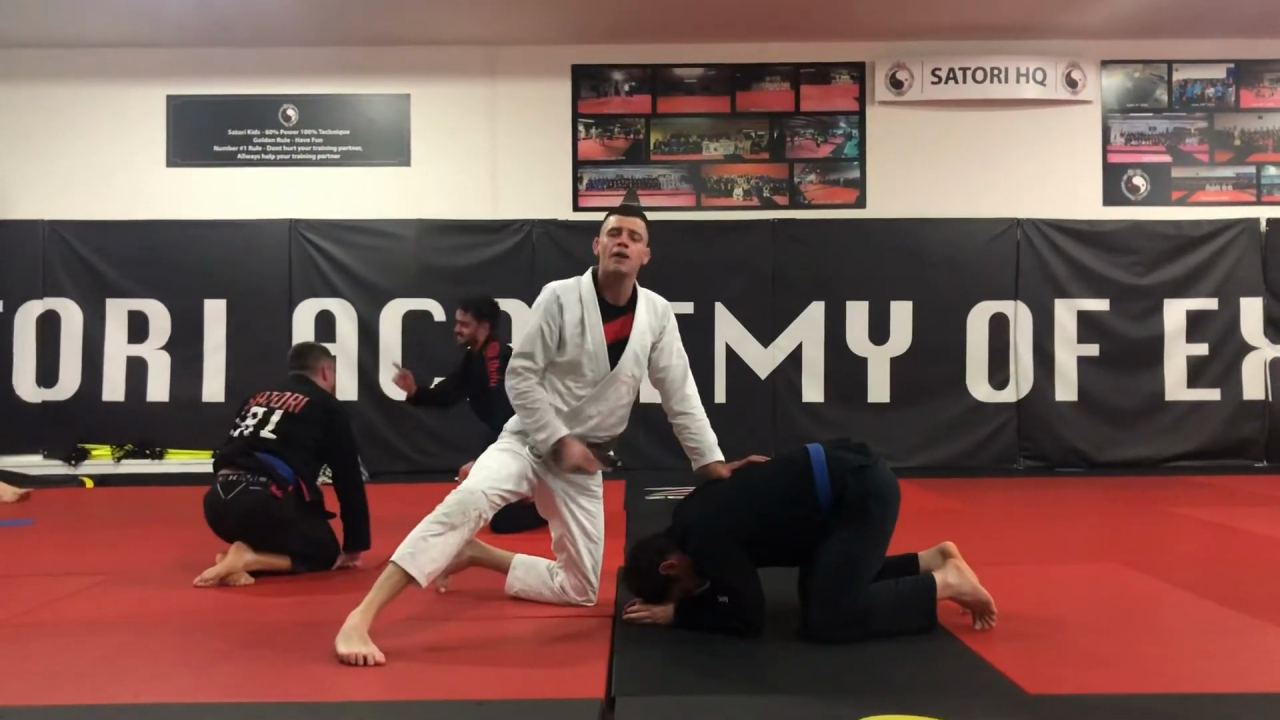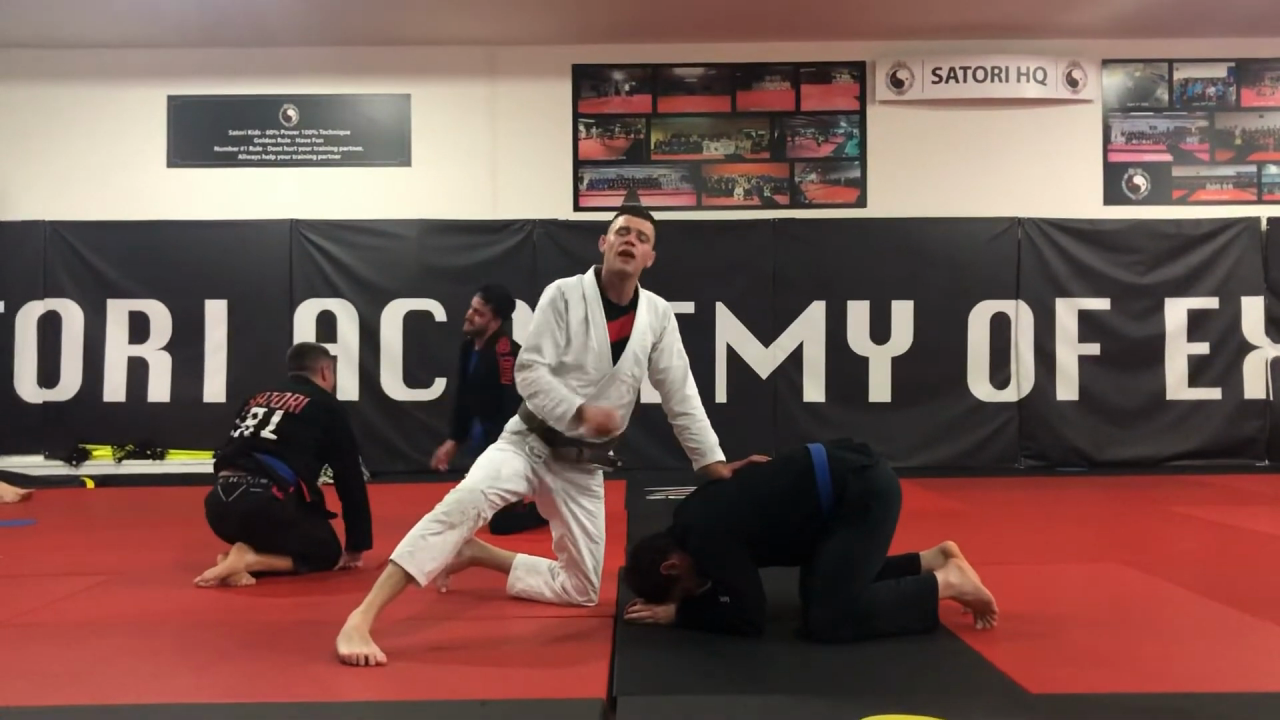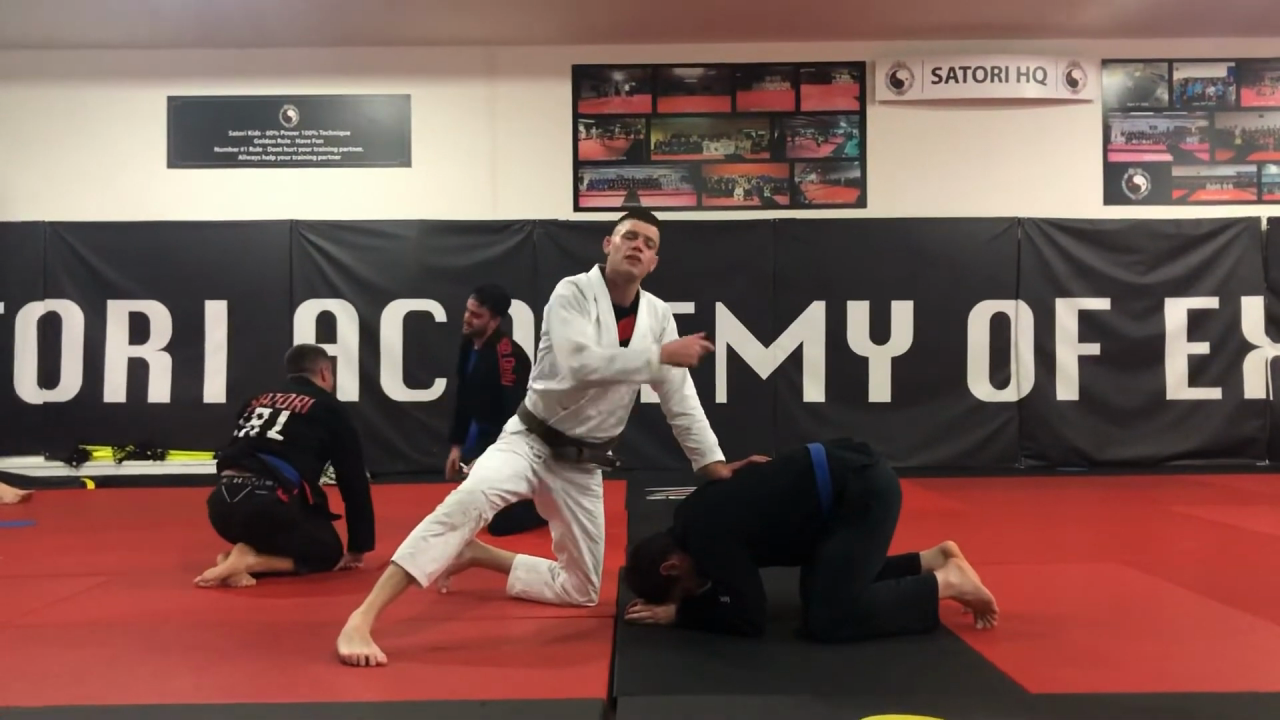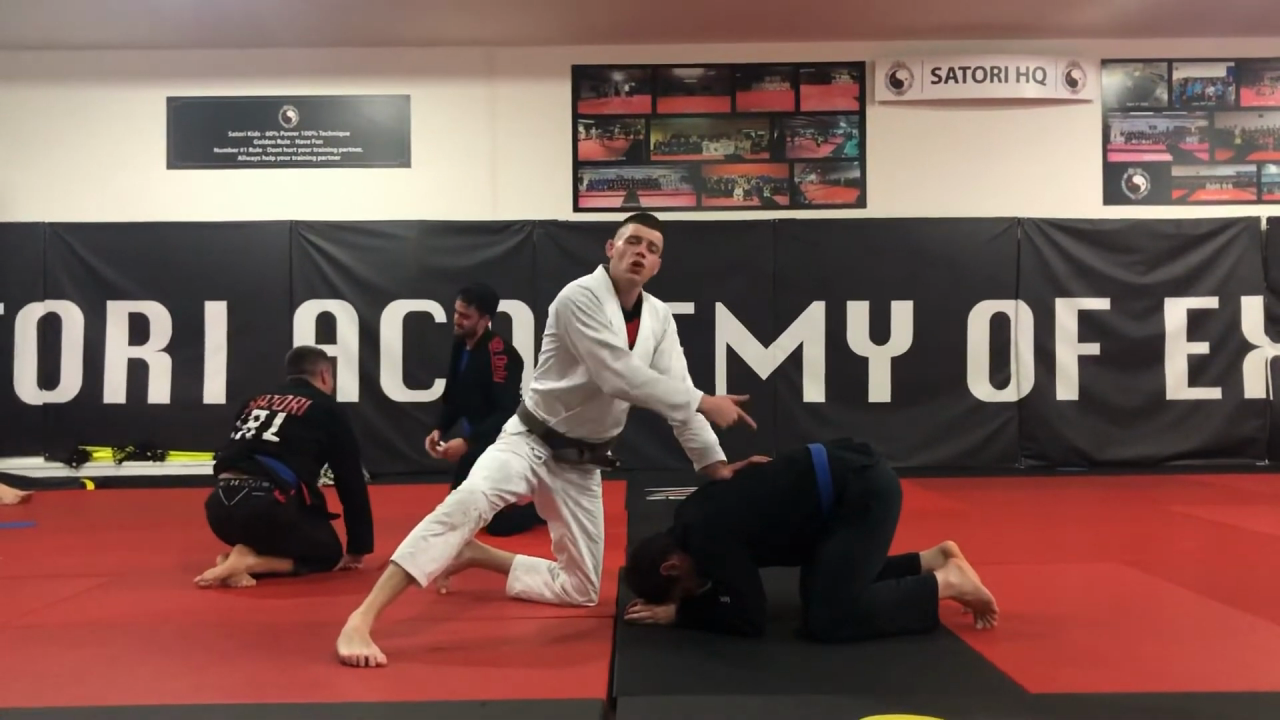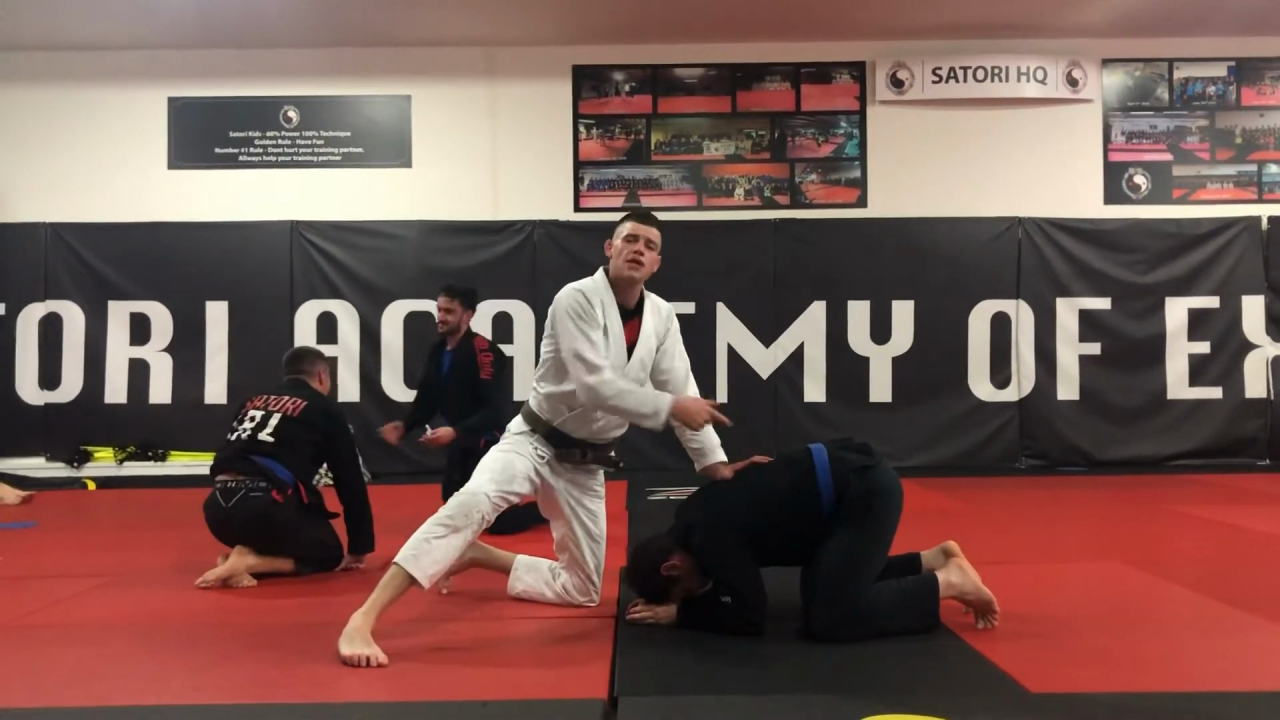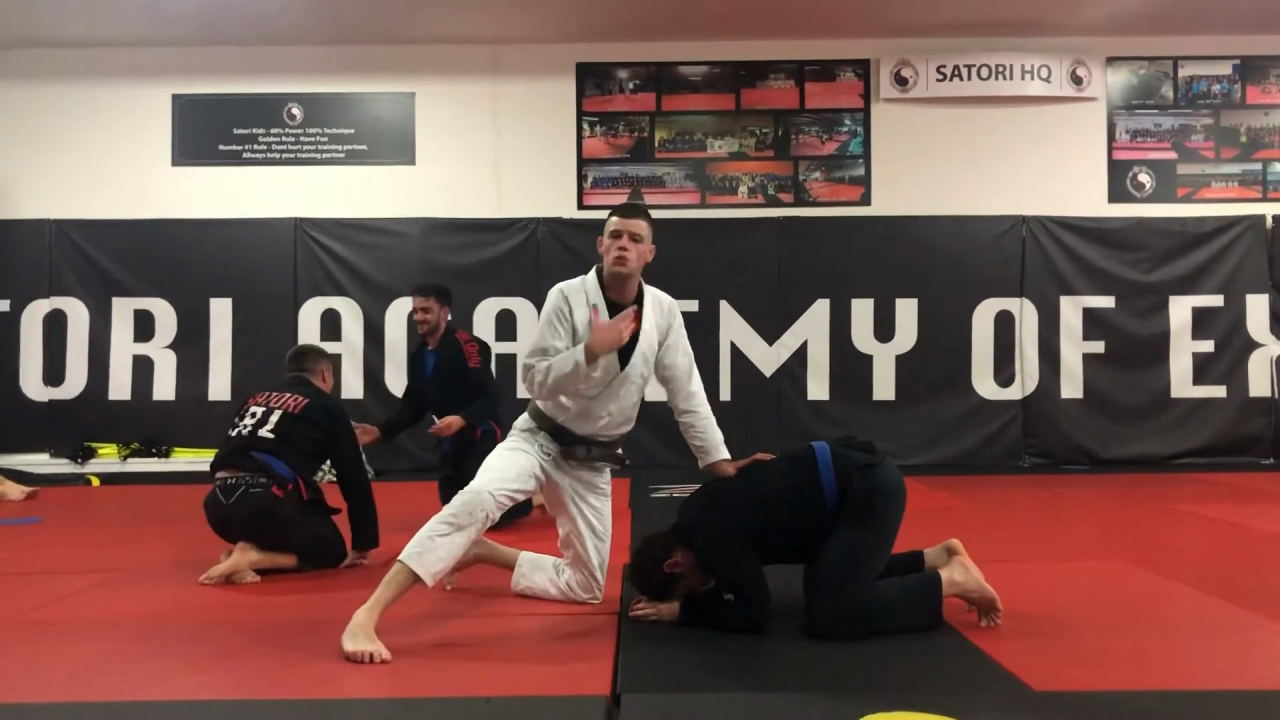
dt=0.3s
person 1, frame 1
left shoulder: (657, 313)
right shoulder: (560, 297)
left elbow: (681, 395)
right elbow: (520, 377)
left wrist: (714, 464)
right wrist: (559, 441)
left hip: (584, 463)
right hip: (531, 442)
left knee: (580, 590)
right knee: (467, 502)
left ankle: (472, 554)
right ankle: (360, 619)
person 1, frame 2
left shoulder: (658, 314)
right shoulder: (565, 295)
left elbow: (681, 396)
right elbow: (529, 373)
left wrist: (716, 464)
right wrist: (580, 410)
left hip: (583, 464)
right hip: (532, 440)
left knee: (581, 590)
right knee: (466, 501)
left ankle: (474, 553)
right ankle: (361, 619)
person 1, frame 3
left shoulder: (657, 315)
right shoulder: (574, 292)
left elbow: (679, 396)
right elbow: (578, 365)
left wrist: (715, 464)
right wrist: (659, 356)
left hip: (582, 463)
right hip: (533, 439)
left knee: (582, 590)
right knee: (469, 501)
left ankle: (473, 554)
right ankle: (362, 619)
person 1, frame 4
left shoulder: (659, 317)
right shoulder: (580, 297)
left elbow: (675, 388)
right elbow: (622, 376)
left wrist: (716, 465)
right wrist: (703, 403)
left hip: (581, 462)
right hip: (531, 441)
left knee: (582, 589)
right knee: (468, 502)
left ankle: (473, 555)
right ankle: (361, 620)
person 1, frame 5
left shoulder: (661, 316)
right shoulder: (577, 300)
left elbow: (681, 392)
right elbow: (592, 385)
left wrist: (718, 466)
right wrist: (672, 407)
left hip: (584, 462)
right hip: (535, 441)
left knee: (582, 590)
right knee: (472, 504)
left ankle: (475, 556)
right ankle: (363, 620)
person 1, frame 6
left shoulder: (663, 310)
right shoulder: (568, 297)
left elbow: (687, 393)
right elbow: (535, 378)
left wrist: (721, 462)
right wrist: (592, 352)
left hip: (592, 461)
right hip: (540, 439)
left knee: (587, 587)
right knee: (476, 502)
left ankle: (480, 553)
right ankle: (367, 616)
person 2, frame 1
left shoulder: (705, 537)
right shoulder: (691, 520)
left elbow: (748, 617)
right elbow: (733, 588)
left wrist: (674, 611)
right wrist: (669, 599)
left hip: (862, 491)
right hip: (849, 478)
left knee: (825, 619)
right knee: (819, 589)
left ankle: (944, 583)
right ankle: (934, 559)
person 2, frame 2
left shoulder: (705, 536)
right shoulder: (692, 519)
left elbow: (750, 618)
right elbow: (734, 587)
left wrist: (676, 610)
right wrist: (679, 599)
left hip: (865, 490)
right hip: (849, 477)
left knee: (826, 619)
right knee: (820, 589)
left ankle: (946, 582)
right ankle: (934, 559)
person 2, frame 3
left shoulder: (706, 537)
right shoulder: (693, 520)
left elbow: (750, 618)
right elbow: (733, 587)
left wrist: (676, 612)
right wrist: (675, 600)
left hip: (864, 490)
right hip: (850, 478)
left knee: (826, 620)
right knee: (821, 589)
left ankle: (946, 582)
right ankle: (935, 559)
person 2, frame 4
left shoulder: (707, 537)
right shoulder: (691, 519)
left elbow: (750, 618)
right elbow: (732, 586)
left wrist: (676, 611)
right wrist: (666, 599)
left hip: (865, 490)
right hip: (850, 478)
left knee: (826, 619)
right knee: (820, 588)
left ankle: (946, 582)
right ankle: (935, 559)
person 2, frame 5
left shoulder: (709, 538)
right shoulder: (692, 520)
left elbow: (750, 617)
right elbow: (733, 588)
left wrist: (677, 611)
right wrist: (677, 600)
left hip: (865, 490)
right hip: (852, 478)
left knee: (827, 619)
right knee: (820, 589)
left ankle: (947, 581)
right ankle: (936, 559)
person 2, frame 6
left shoulder: (711, 535)
right shoulder: (696, 516)
left elbow: (753, 614)
right elbow: (739, 584)
left wrist: (680, 608)
right wrist: (682, 597)
left hip: (868, 489)
right hip: (854, 476)
left knee: (829, 616)
right knee: (824, 585)
left ankle: (950, 580)
right ankle: (939, 556)
person 3, frame 1
left shoulder: (497, 358)
right shoulder: (473, 358)
left elbow: (504, 415)
right elbow: (446, 394)
right wrist: (414, 391)
left knee: (502, 520)
person 3, frame 2
left shoulder: (507, 353)
right shoulder: (469, 346)
left elbow: (513, 411)
right elbow: (464, 399)
right wrist: (453, 440)
right hip: (486, 436)
left knee: (500, 521)
person 3, frame 3
left shoulder: (509, 355)
right shoulder: (468, 346)
left elbow: (513, 414)
right wrist: (457, 445)
right hip: (480, 437)
left knee: (500, 522)
person 3, frame 4
left shoulder: (500, 354)
right shoulder: (460, 347)
left elbow: (506, 412)
right elbow: (453, 398)
left wrist: (466, 441)
right wrist: (439, 429)
left hip: (499, 442)
right hip: (475, 441)
left knee: (498, 523)
person 3, frame 5
left shoulder: (484, 351)
right shoulder: (438, 352)
left elbow: (493, 410)
right elbow: (426, 400)
left wrist: (455, 431)
right wrist: (403, 425)
left hip: (485, 443)
right hip: (459, 446)
left knee: (498, 523)
person 3, frame 6
left shoulder: (466, 345)
right shoulder: (419, 355)
left elbow: (490, 397)
right elbow: (412, 406)
left wrist: (462, 419)
right wrist: (381, 431)
left hip: (479, 437)
right hip: (451, 441)
left ankle: (534, 497)
person 4, frame 1
left shoulder: (257, 399)
right shoulder: (327, 407)
right elbow: (348, 478)
right wrist: (354, 546)
left hip: (219, 502)
right hip: (263, 502)
right knee: (325, 553)
left ankle: (242, 553)
right ankle: (246, 559)
person 4, frame 2
left shoulder: (257, 400)
right shoulder: (328, 407)
right elbow: (350, 478)
right wrist: (356, 547)
left hip: (221, 503)
right hip: (265, 502)
right knee: (327, 553)
left ankle: (243, 555)
right ankle: (247, 560)
person 4, frame 3
left shoulder: (258, 401)
right shoulder: (330, 408)
right elbow: (354, 480)
right wrist: (358, 547)
left hip: (224, 502)
right hip: (269, 504)
left knee: (295, 541)
right knee: (329, 554)
left ankle: (245, 554)
right ankle: (248, 561)
person 4, frame 4
left shoulder: (256, 402)
right shoulder: (328, 410)
right elbow: (351, 482)
right wrist: (357, 548)
left hip: (222, 505)
right hip: (267, 505)
right knee: (328, 554)
left ankle: (243, 556)
right ankle: (248, 562)
person 4, frame 5
left shoulder: (253, 402)
right shoulder: (325, 410)
right elbow: (350, 481)
right wrist: (359, 548)
left hip: (219, 507)
right hip: (265, 505)
right knee: (329, 554)
left ankle: (244, 554)
right ankle: (249, 562)
person 4, frame 6
left shoulder: (256, 400)
right shoulder: (327, 407)
right elbow: (354, 478)
right wrist: (363, 544)
left hip: (221, 504)
right hip: (266, 501)
left knee: (291, 538)
right knee: (332, 551)
left ankle: (244, 553)
right ankle: (252, 558)
